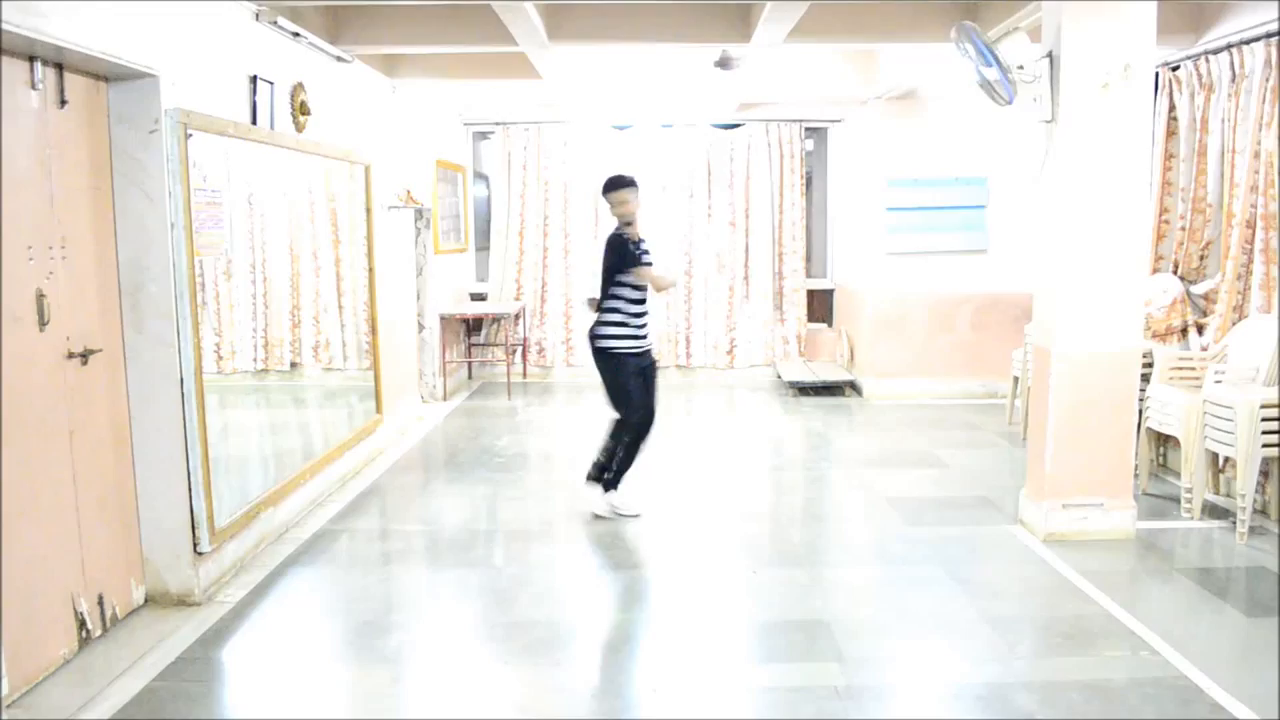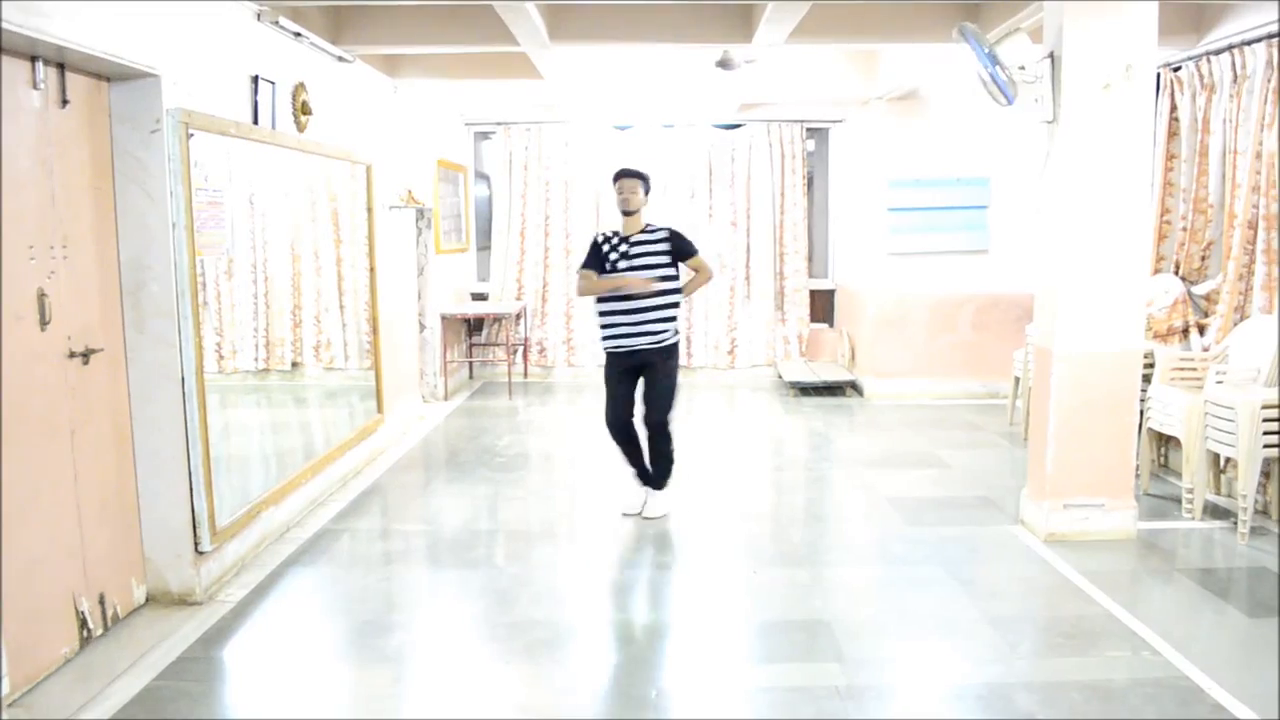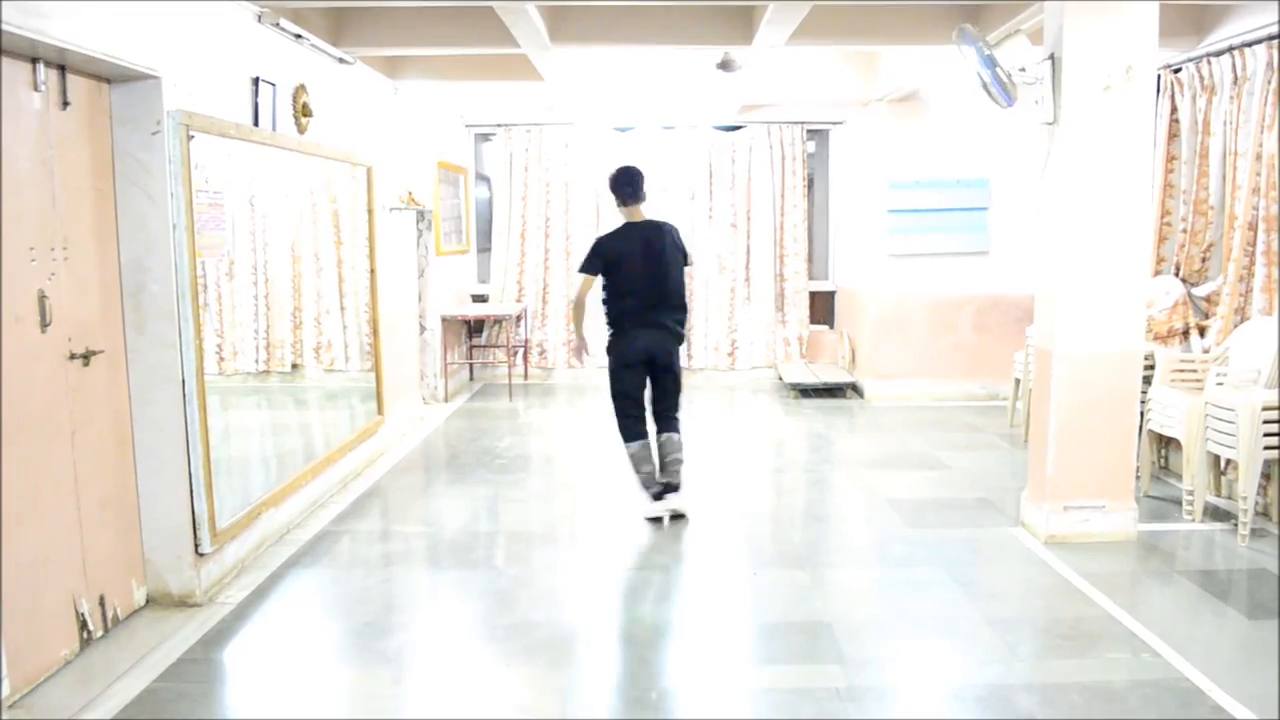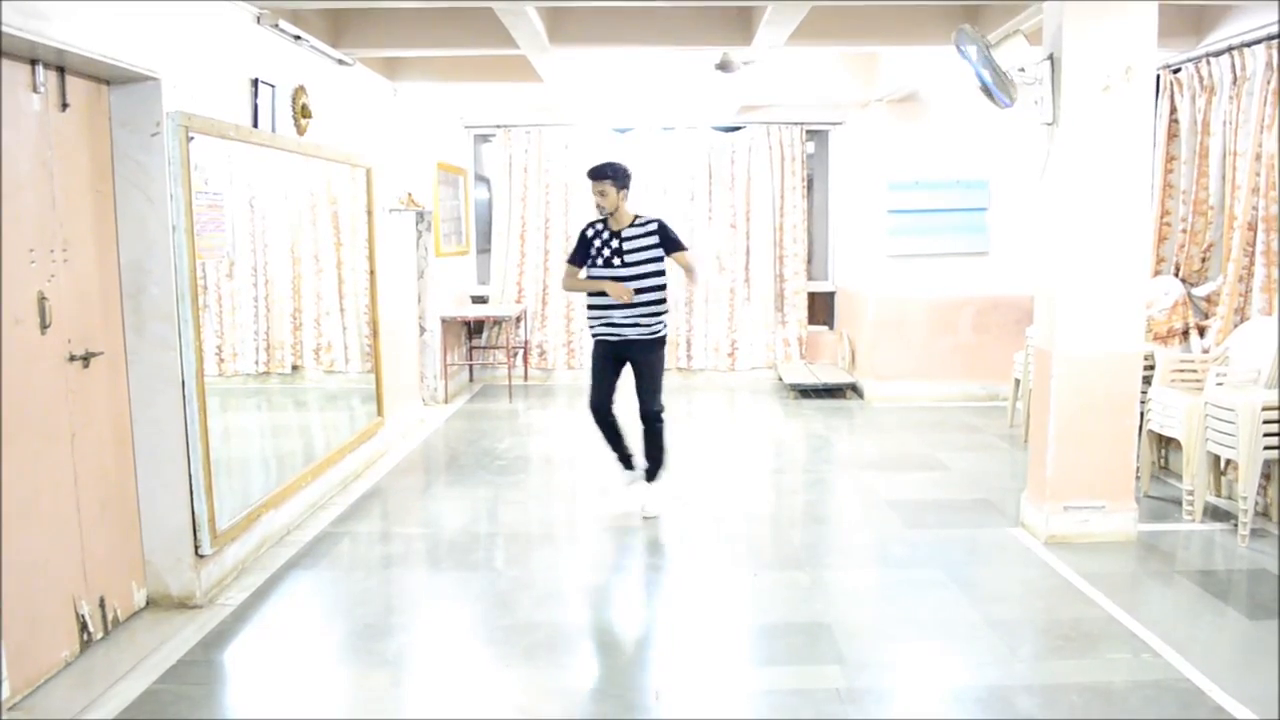
dt=0.4s
person 1, frame 1
left shoulder: (635, 242)
right shoulder: (618, 242)
right elbow: (651, 280)
right wrist: (666, 281)
left hip: (634, 348)
right hip: (613, 346)
left knee: (641, 417)
right knee: (633, 418)
left ankle: (610, 489)
right ankle: (596, 481)
person 1, frame 2
left shoulder: (667, 237)
right shoulder: (602, 243)
left elbow: (705, 272)
right elbow: (583, 286)
left wrist: (673, 297)
right wrist: (625, 283)
left hip: (662, 346)
right hip: (621, 349)
left knee: (657, 418)
right knee: (617, 420)
left ankle: (659, 488)
right ankle: (645, 480)
person 1, frame 3
left shoulder: (606, 244)
right shoulder: (670, 233)
left elbow: (580, 298)
right elbow: (681, 278)
left wrist: (579, 337)
left hip: (626, 342)
right hip: (667, 337)
left knee: (630, 420)
right knee: (667, 416)
left ankle: (659, 495)
person 1, frame 4
left shoulder: (655, 229)
right shoulder: (591, 232)
left elbow: (687, 266)
right elbow: (568, 279)
left wrist: (687, 282)
right wrist: (604, 285)
left hip: (647, 336)
right hip: (606, 337)
left knee: (650, 411)
right knee: (599, 406)
left ankle: (651, 482)
right ankle: (630, 467)
